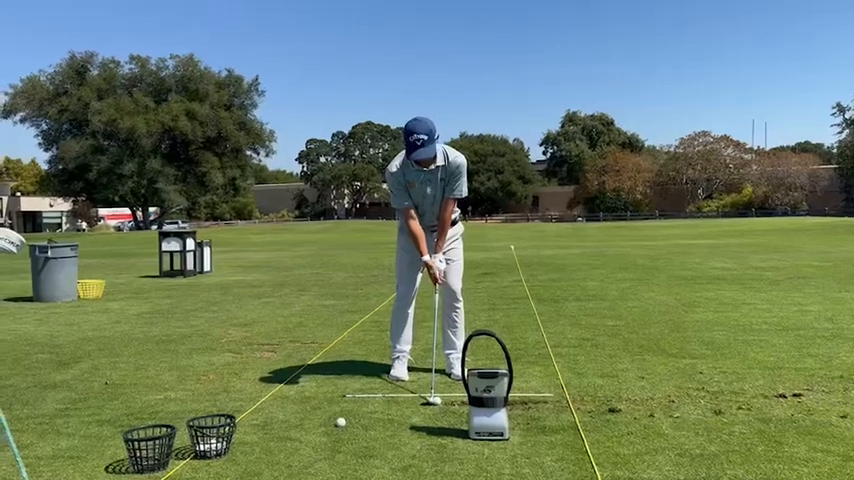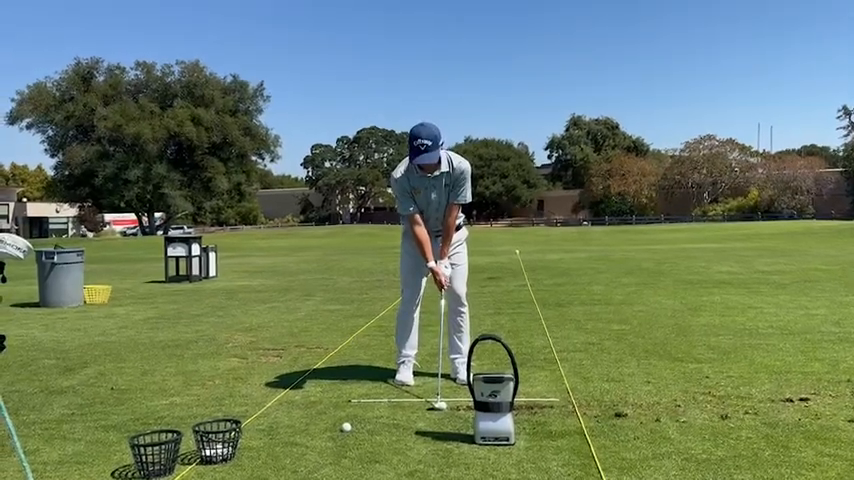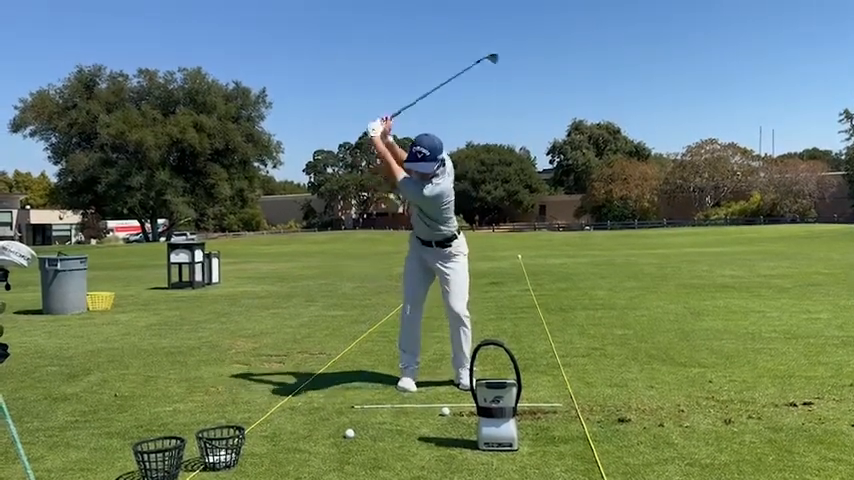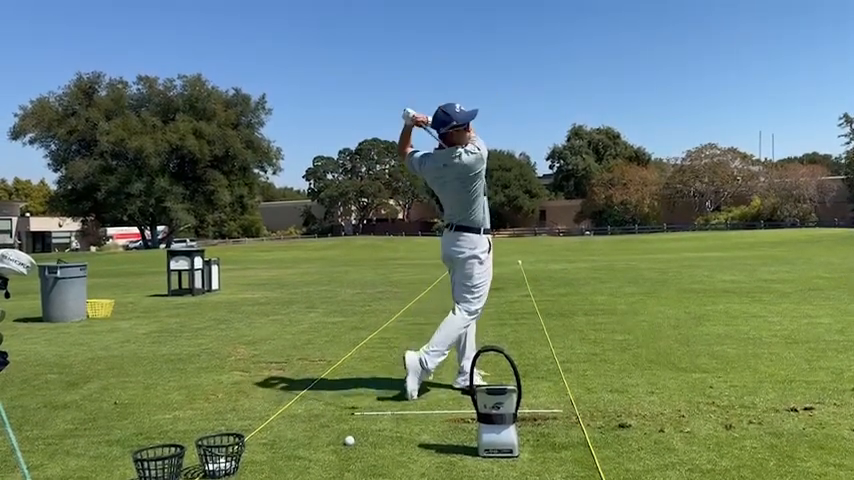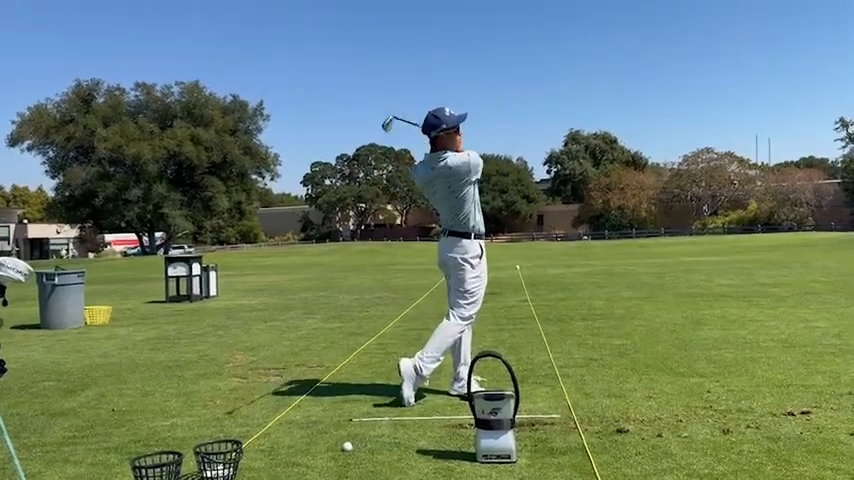
dt=1s
person 1, frame 1
left shoulder: (455, 161)
right shoulder: (396, 171)
left elbow: (447, 210)
right elbow: (410, 217)
left wrist: (438, 252)
right wrist: (426, 258)
left hip: (448, 231)
right hip: (411, 233)
left knee: (453, 294)
right knee: (405, 295)
left ankle: (455, 359)
right ankle: (399, 359)
person 1, frame 2
left shoulder: (460, 167)
right shoulder: (400, 177)
left elbow: (451, 216)
right elbow: (416, 222)
left wrist: (443, 258)
right wrist: (431, 264)
left hip: (452, 237)
right hip: (416, 238)
left knee: (458, 299)
right knee: (410, 300)
left ankle: (460, 363)
right ankle: (405, 363)
person 1, frame 3
left shoulder: (433, 191)
right shoulder: (439, 160)
left elbow: (398, 176)
right elbow: (406, 164)
left wrist: (379, 144)
right wrist: (387, 138)
left hip: (448, 250)
right hip: (420, 245)
left knee: (456, 310)
right knee: (411, 305)
left ankle: (463, 370)
right ankle: (408, 369)
person 1, frame 4
left shoulder: (427, 163)
right shoulder: (475, 157)
left elbow: (403, 152)
right elbow: (472, 137)
left wrist: (409, 124)
right wrist: (431, 121)
left hip: (452, 239)
right hip: (474, 242)
left knee: (465, 307)
right knee: (468, 309)
left ankle: (466, 375)
right ankle: (423, 362)
person 1, frame 5
left shoulder: (421, 171)
right shoulder: (464, 163)
left wrist: (433, 138)
right wrist: (452, 144)
left hip: (449, 244)
right hip: (468, 247)
left knee: (461, 314)
right knee: (461, 315)
left ankle: (462, 381)
right ankle: (418, 368)
